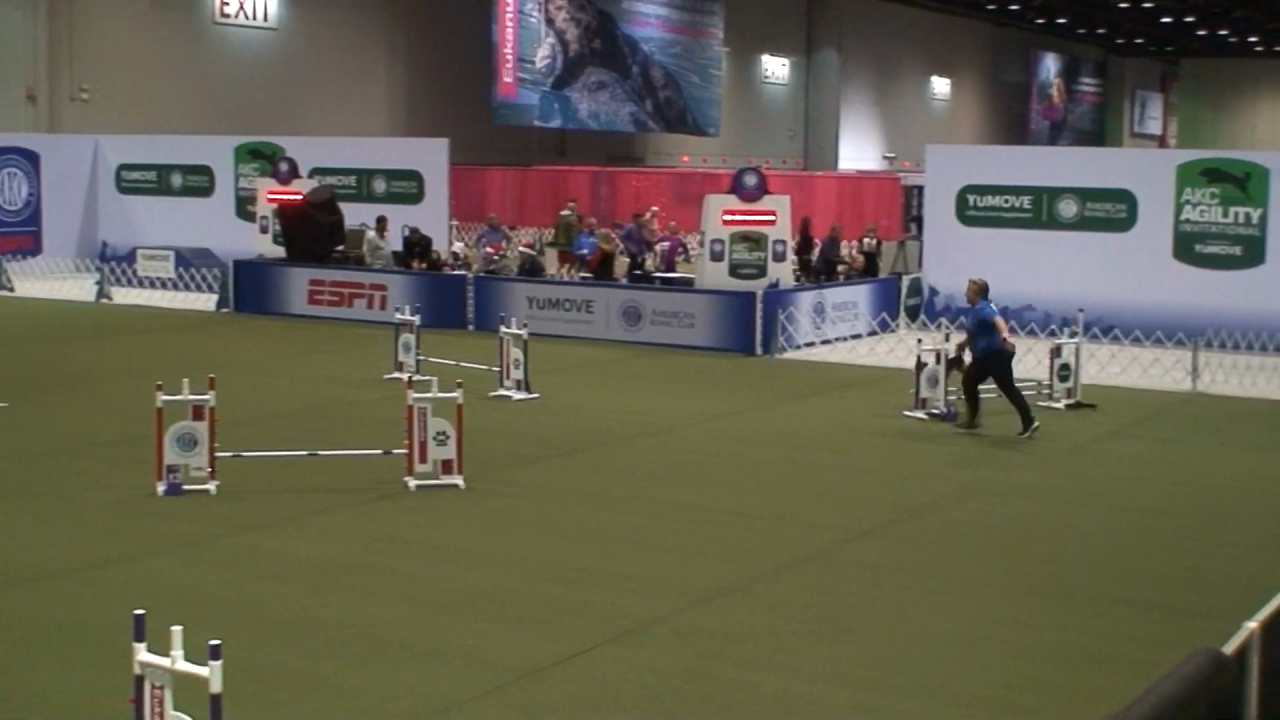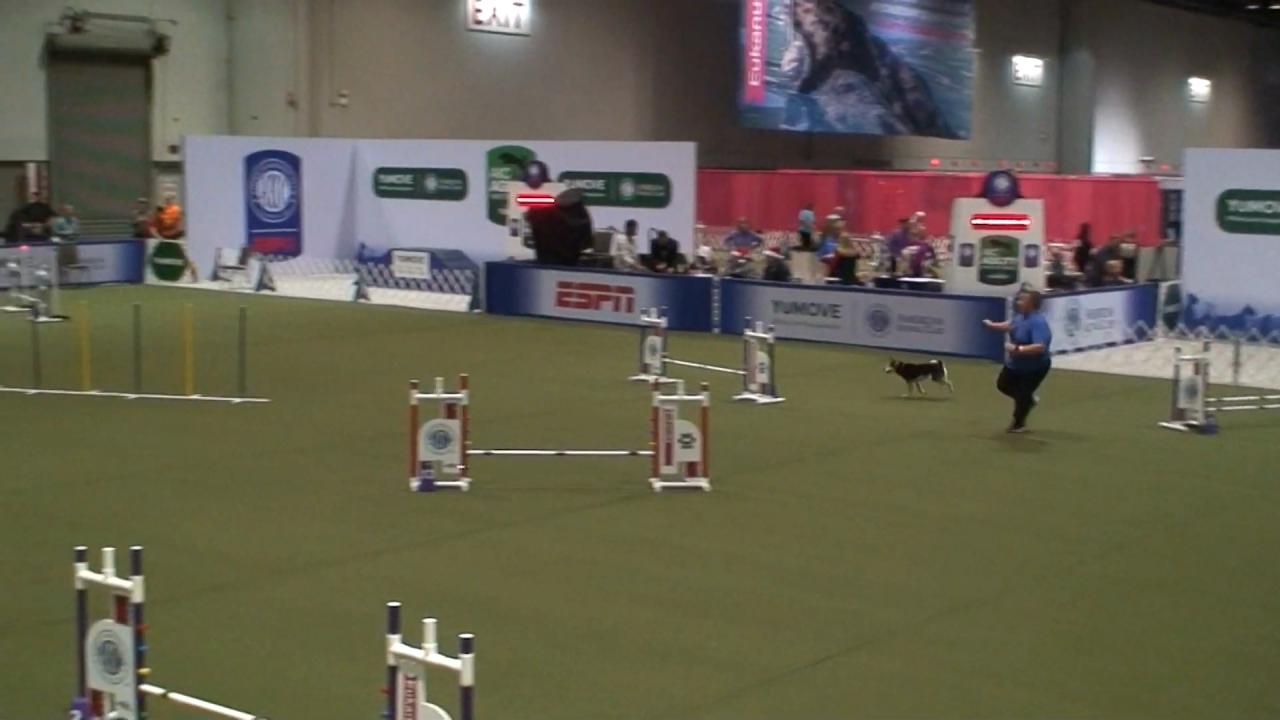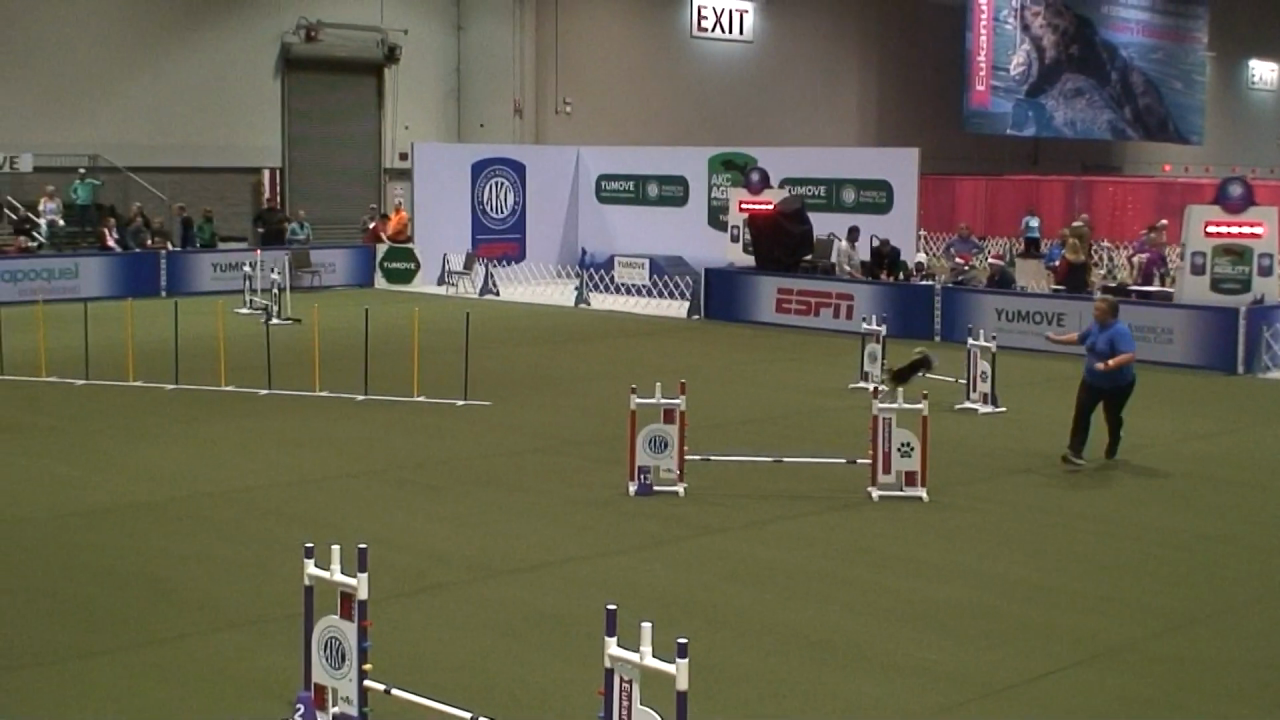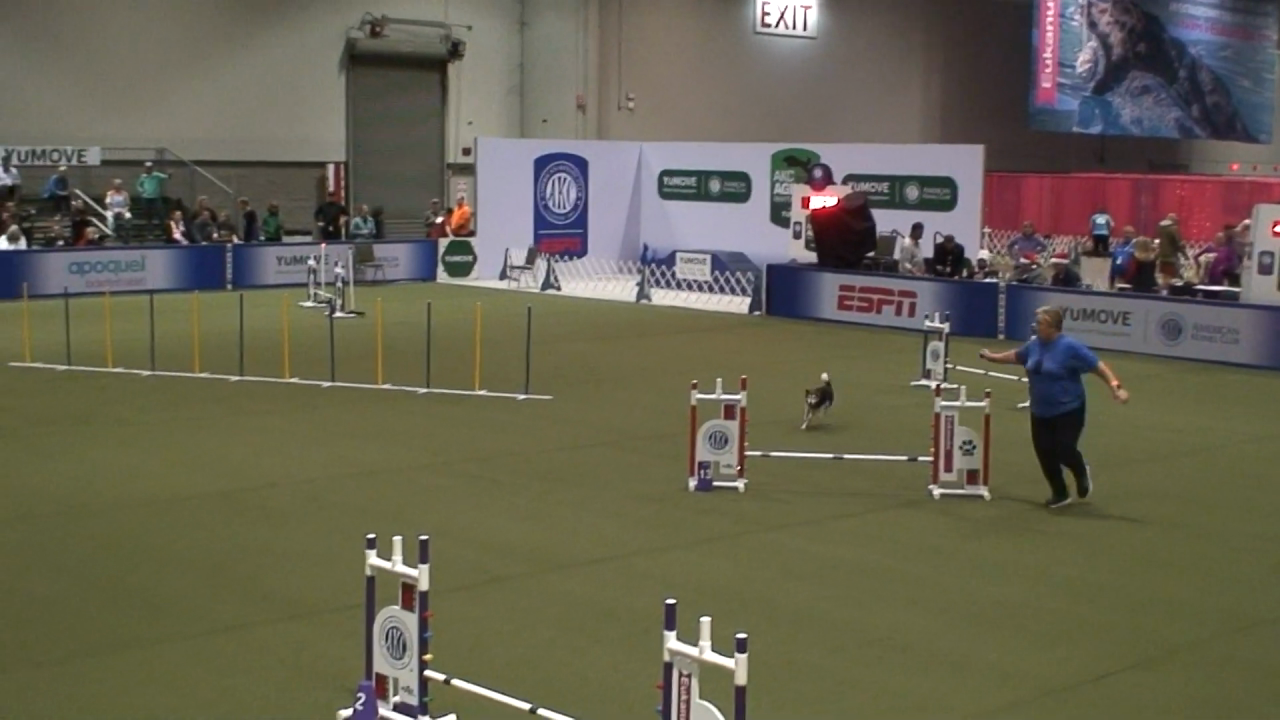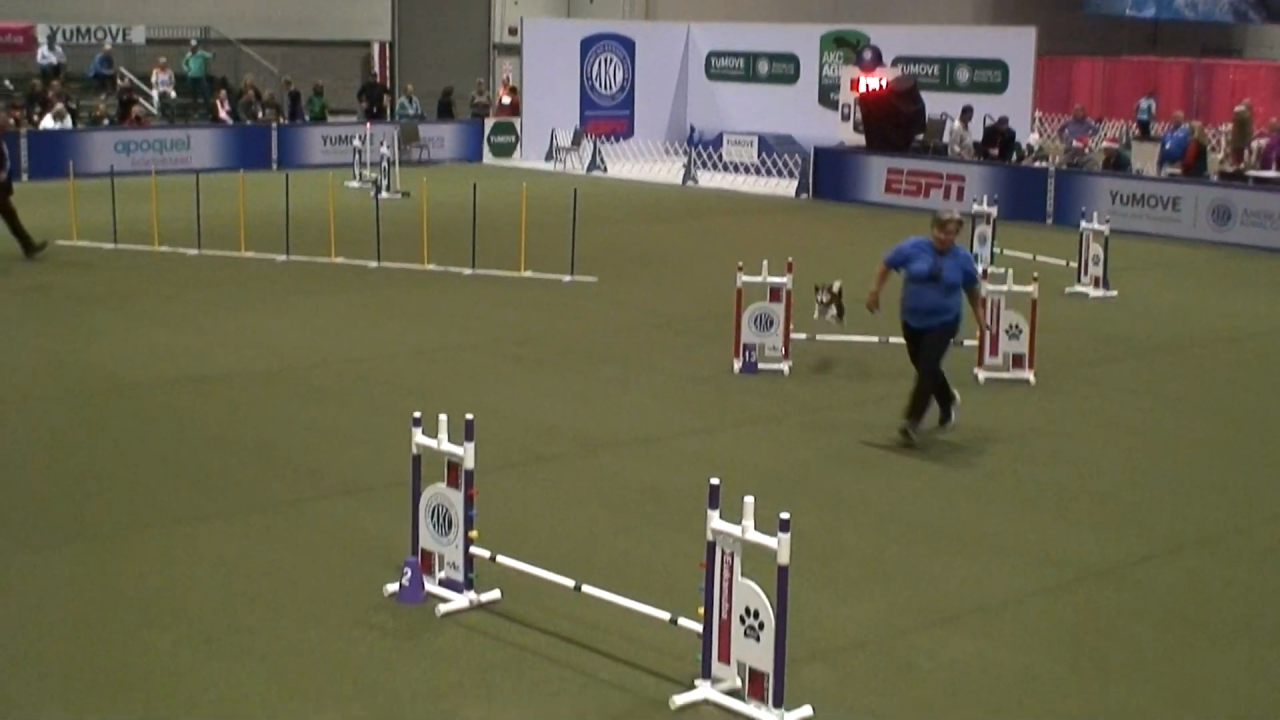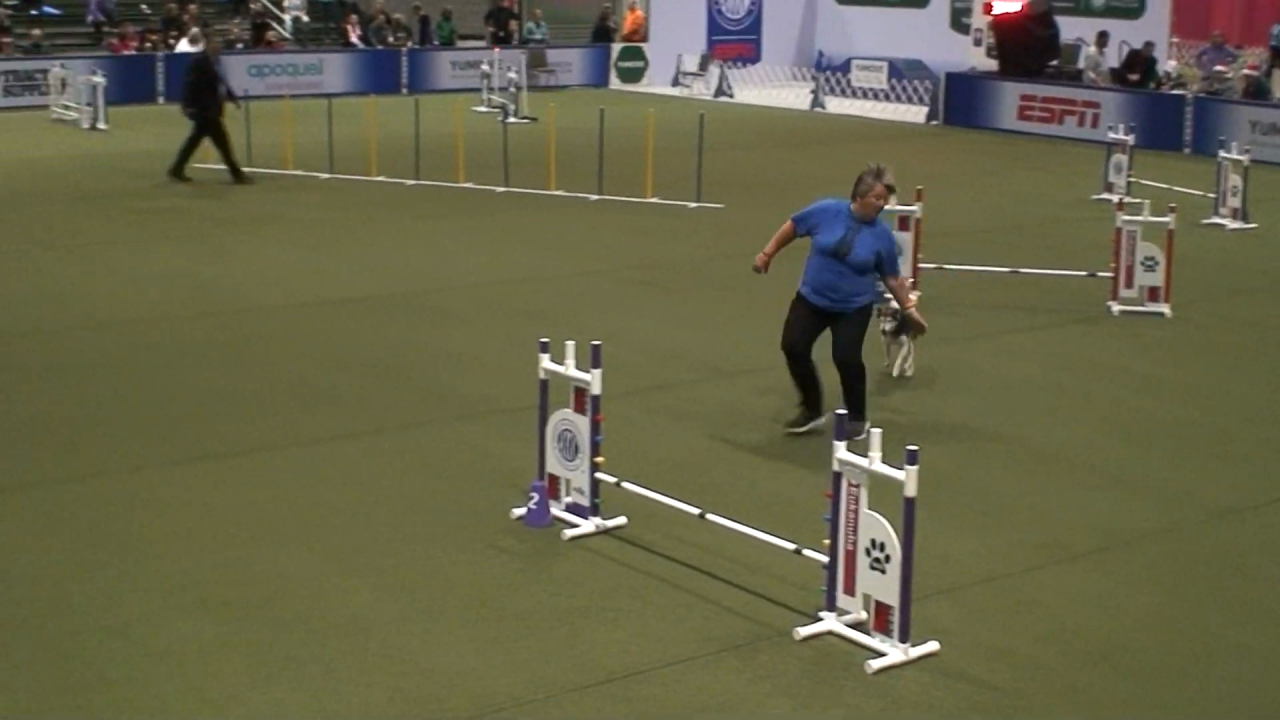
dt=0.7s
person 1, frame 1
left shoulder: (982, 309)
right shoulder: (980, 308)
left elbow: (998, 320)
left wrist: (1005, 337)
right wrist: (965, 343)
left hip: (991, 355)
right hip: (999, 353)
left knee: (969, 383)
right knee: (1009, 389)
left ankle: (973, 420)
right ankle: (1029, 423)
person 1, frame 2
left shoulder: (1037, 323)
right shoulder: (1022, 316)
left elbow: (1039, 347)
right elbow: (1012, 325)
left wrist: (1017, 349)
right wrist: (993, 326)
left hip: (1035, 367)
left knee: (1023, 395)
right knee: (1002, 385)
left ankle: (1019, 423)
right ankle: (1029, 400)
person 1, frame 3
left shoulder: (1120, 332)
right shoulder: (1096, 327)
left elbow: (1129, 356)
right elbow: (1079, 337)
left wrist: (1107, 365)
right wrist: (1055, 338)
left hip: (1117, 384)
right hip: (1092, 380)
left knee: (1112, 416)
right knee: (1081, 412)
left ankle: (1113, 445)
right ankle: (1075, 452)
person 1, frame 4
left shoulder: (1070, 348)
right shoulder: (1034, 344)
left elbow: (1098, 366)
right elbow: (1016, 355)
left wrist: (1116, 387)
right wrist: (992, 357)
left hip: (1069, 409)
right hip: (1041, 410)
left knee: (1064, 451)
right knee: (1044, 452)
left ankle: (1081, 473)
right ankle: (1060, 494)
person 1, frame 5
left shoulder: (963, 258)
right shoulder: (912, 247)
left elbow: (971, 288)
right elbow: (886, 265)
left wrist: (978, 314)
right wrist: (875, 291)
left hip: (943, 323)
right hip: (913, 321)
left knee: (928, 367)
right knee: (924, 367)
left ankle: (913, 422)
right ankle: (948, 400)
person 1, frame 6
left shoulder: (882, 235)
right shoulder: (827, 211)
left elbow: (892, 278)
right elbow: (793, 225)
left wrist: (909, 309)
right wrist: (767, 253)
left hip: (853, 307)
right hip: (811, 299)
left knee: (847, 358)
right knee: (793, 347)
left ankle: (857, 416)
right ankle: (811, 408)
